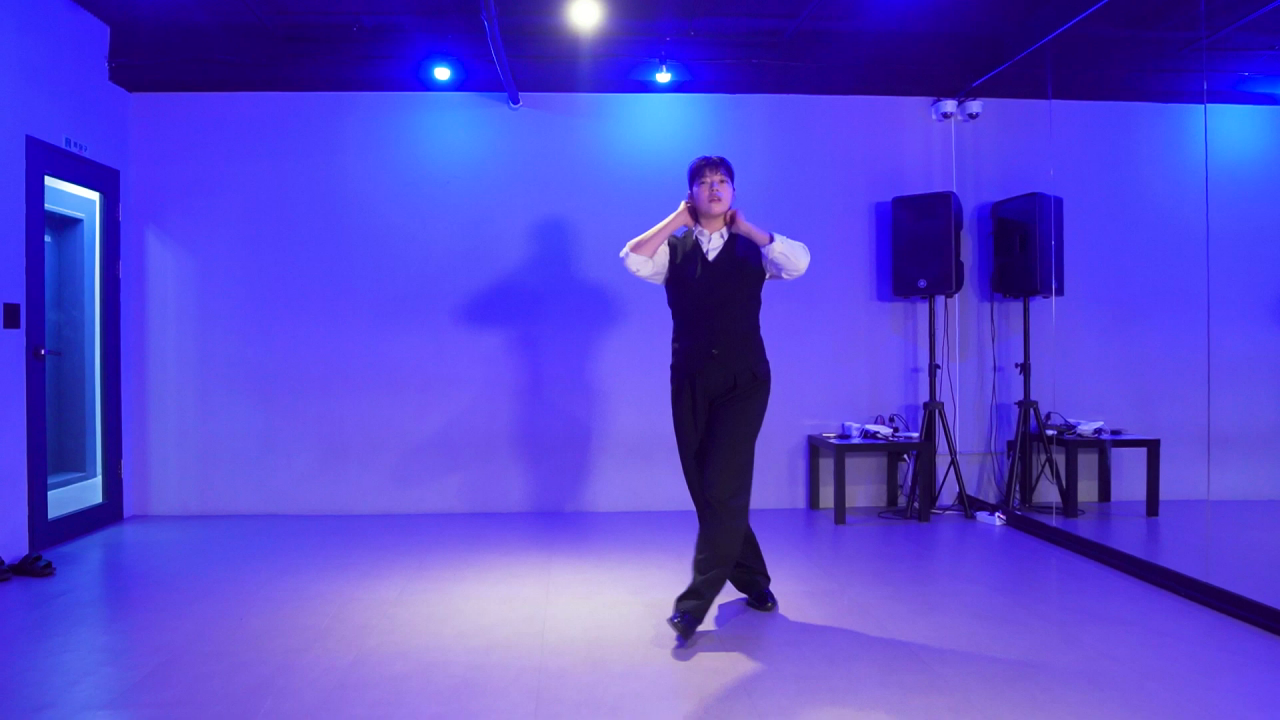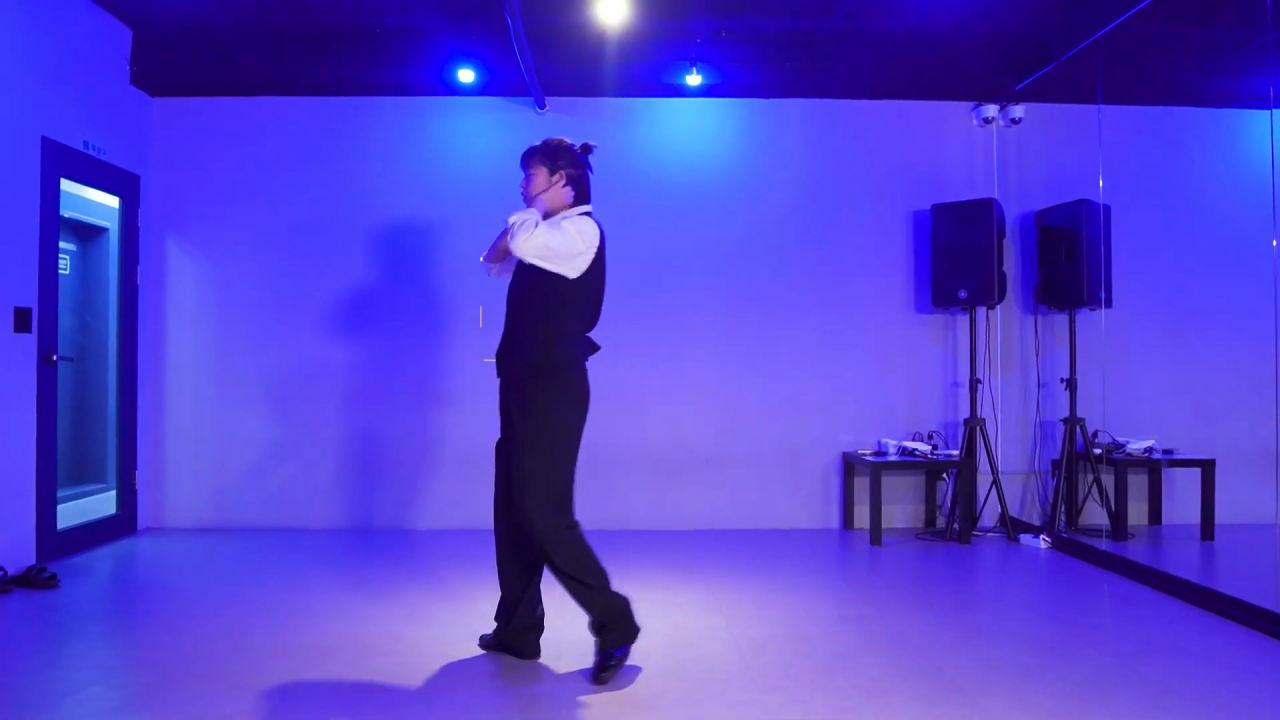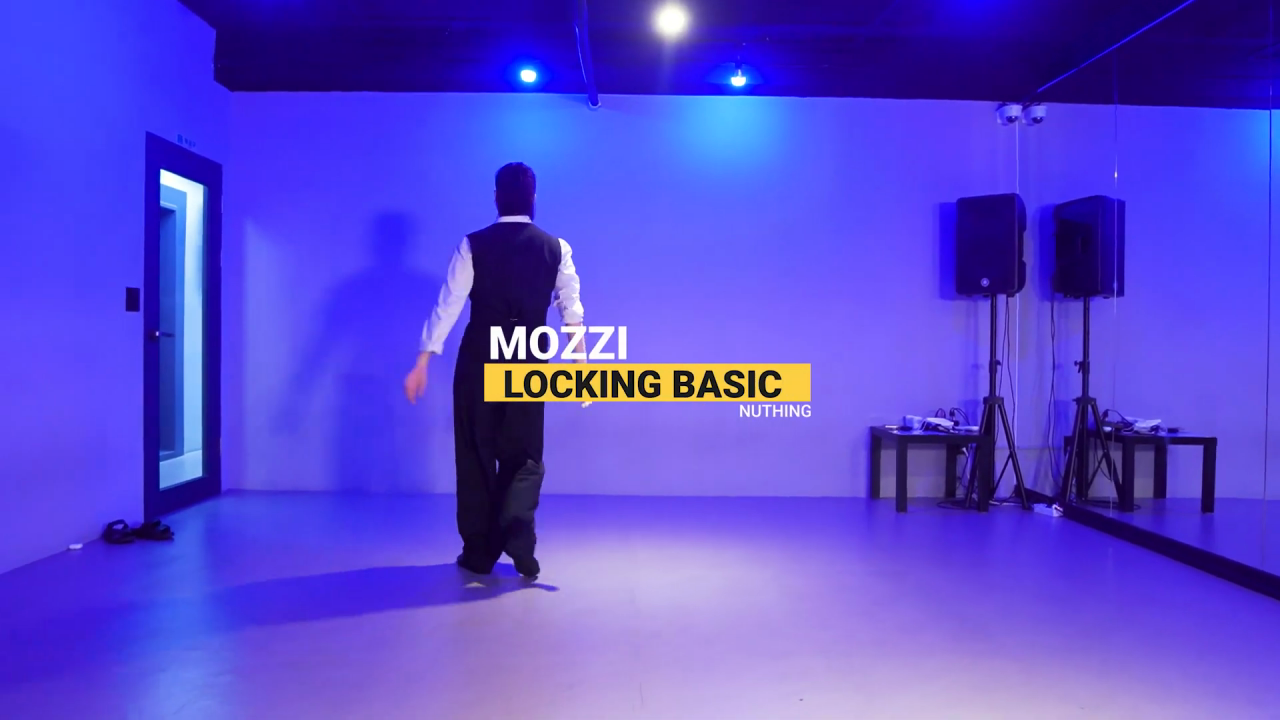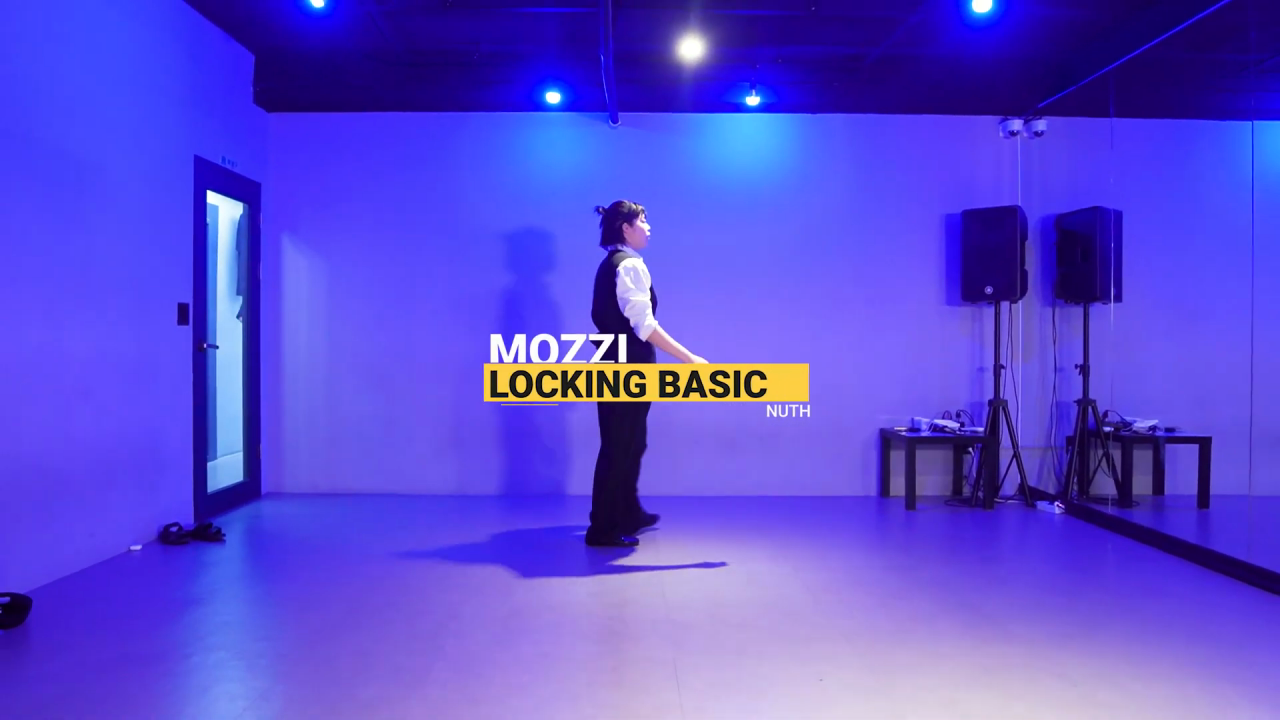
dt=1s
person 1, frame 1
left shoulder: (754, 246)
right shoulder: (674, 247)
left elbow: (798, 262)
right elbow: (632, 259)
left wrist: (746, 228)
right wrist: (677, 220)
left hip: (743, 378)
right hip: (691, 380)
left knee: (724, 486)
right knee: (707, 487)
left ankle: (697, 599)
right ankle: (752, 579)
person 1, frame 2
left shoulder: (580, 230)
right shoulder: (557, 232)
left elbow: (521, 240)
right elbow: (495, 260)
left wrist: (537, 210)
right wrist: (539, 210)
left hip: (547, 384)
right hip: (532, 384)
left knee: (543, 510)
right knee: (516, 508)
left ankle: (613, 621)
right ankle: (516, 629)
person 1, frame 3
left shoulder: (474, 245)
right shoulder: (555, 248)
left elbow: (450, 303)
right elbow: (571, 312)
left wrist: (422, 361)
left hip: (480, 359)
right hip: (529, 361)
left knee: (476, 457)
right knee: (524, 457)
left ankle: (480, 551)
right ankle: (516, 541)
person 1, frame 4
left shoulder: (610, 267)
right shoulder: (630, 266)
right elbow: (645, 325)
right wrist: (690, 359)
left hip: (614, 365)
right hip: (626, 368)
left knee: (625, 444)
right knee: (621, 447)
left ankle: (628, 513)
right ankle: (605, 528)
